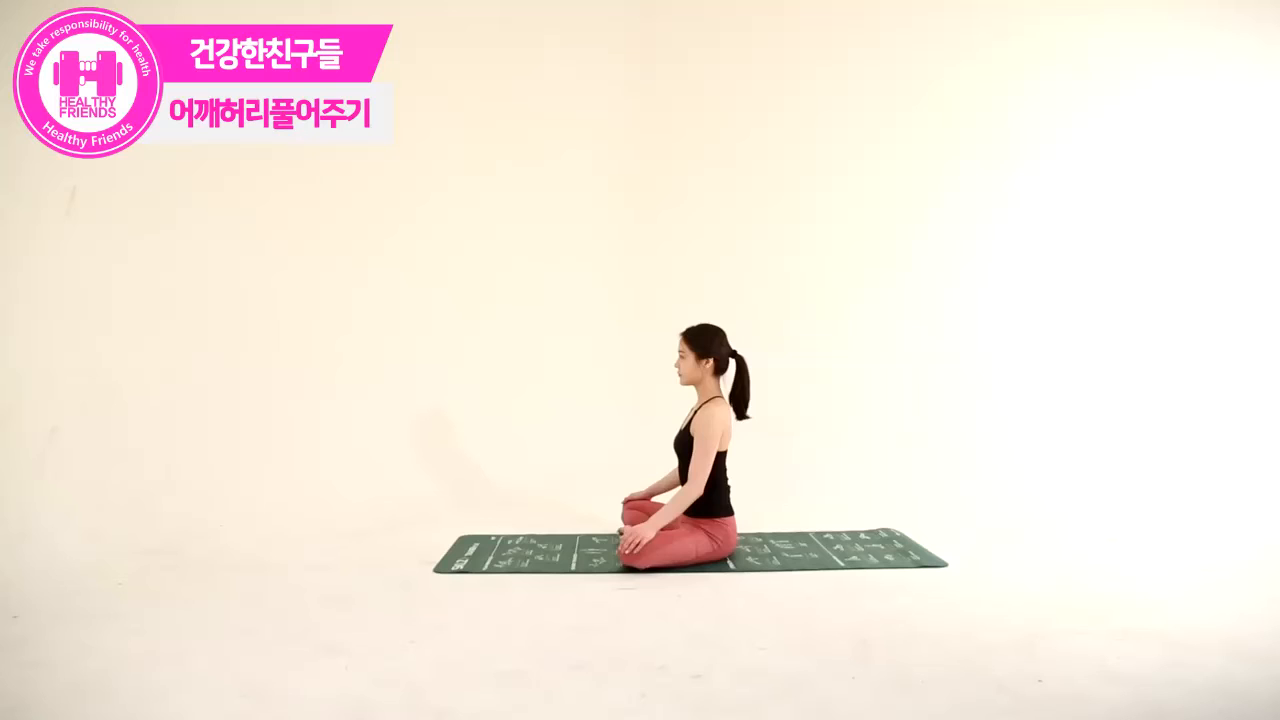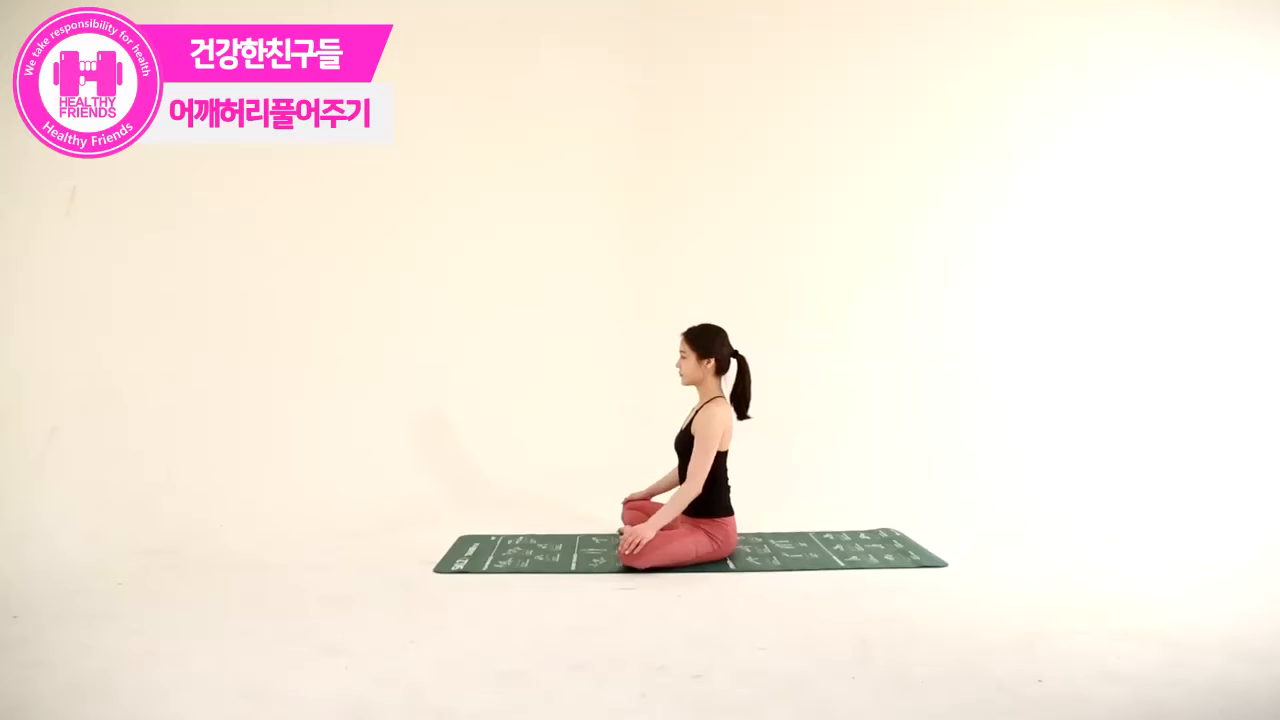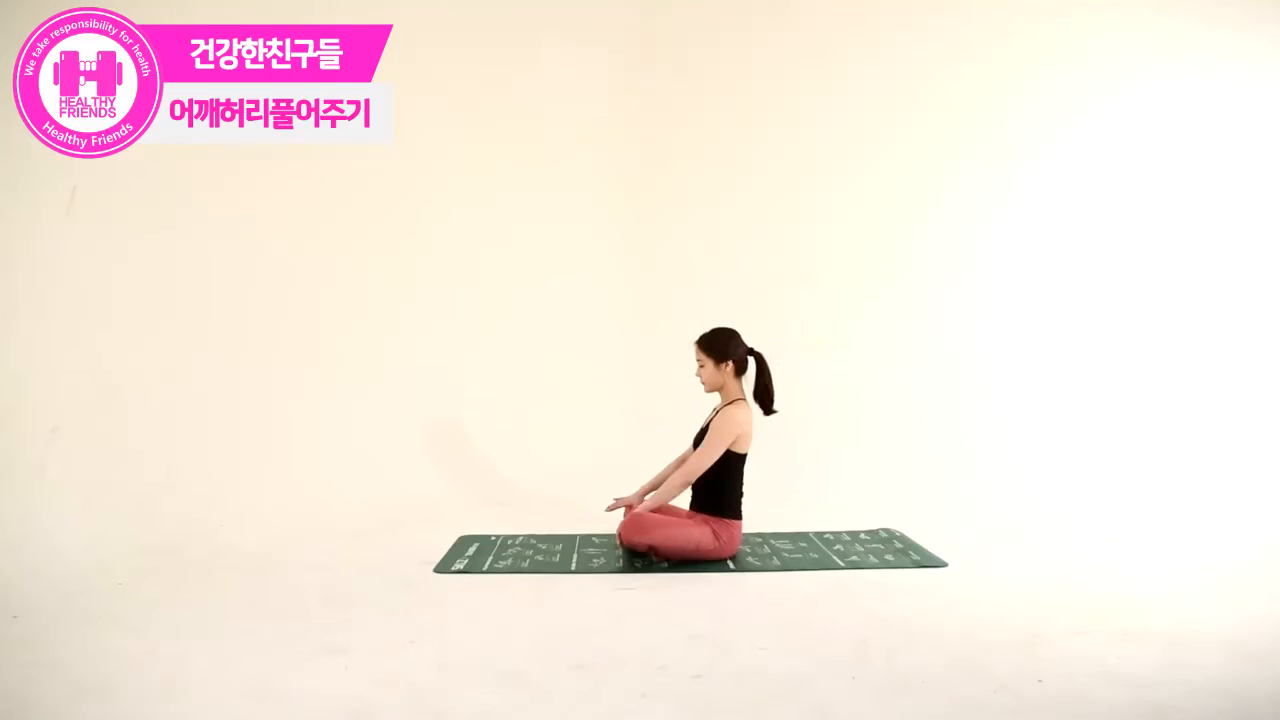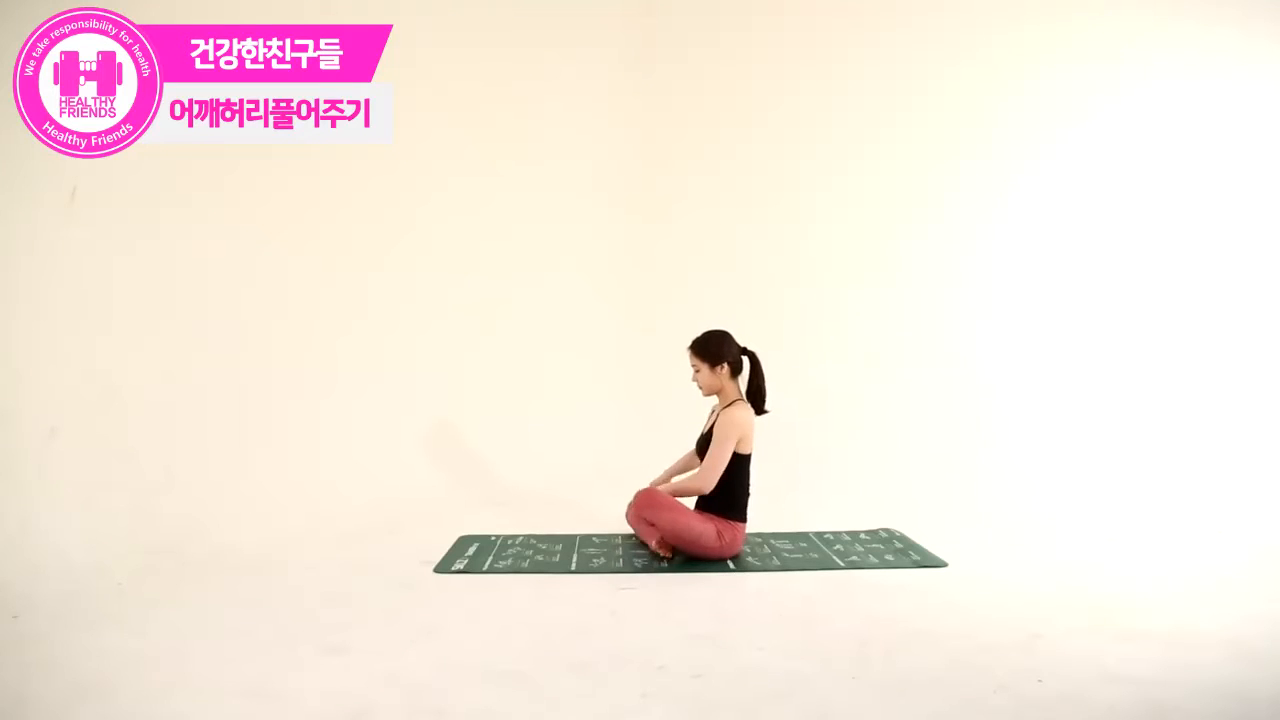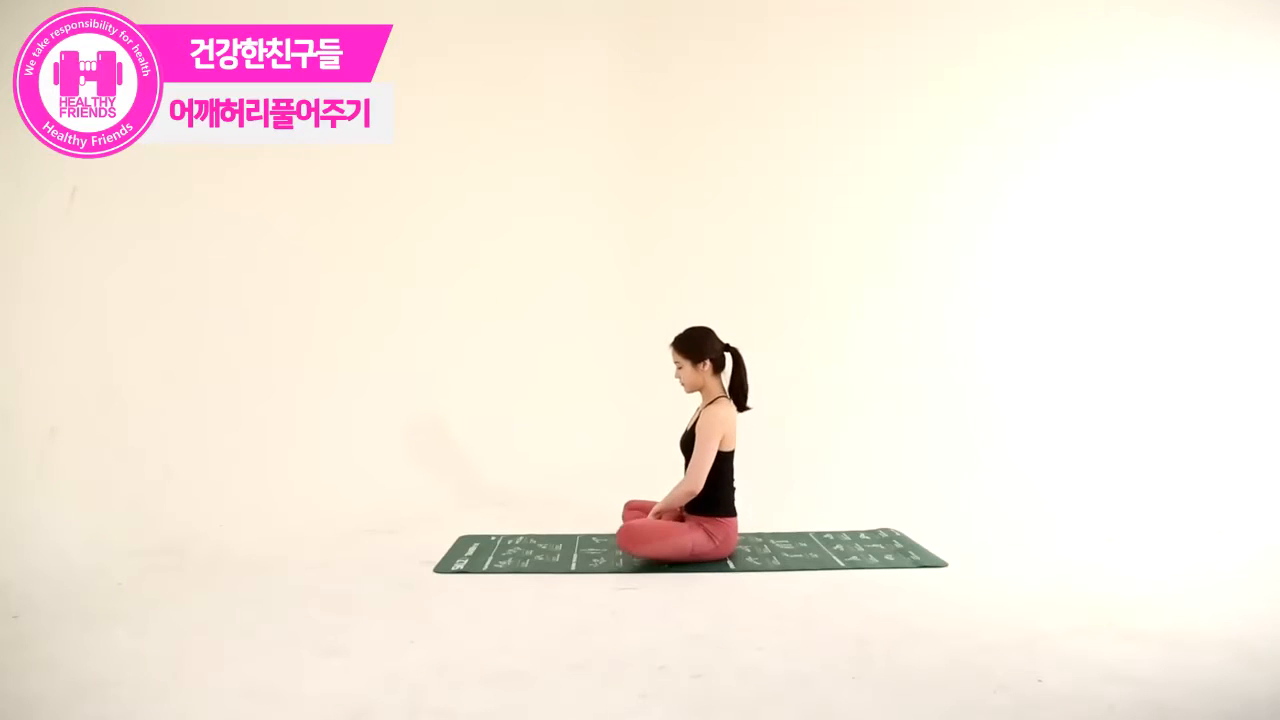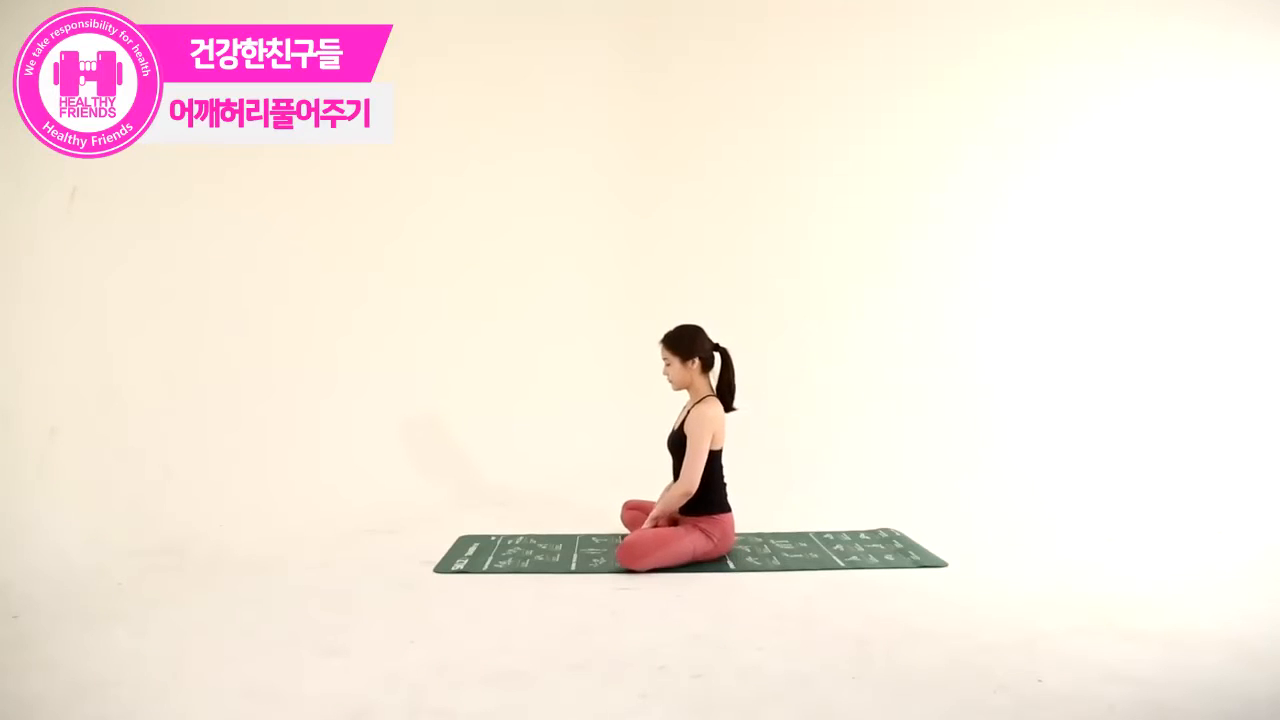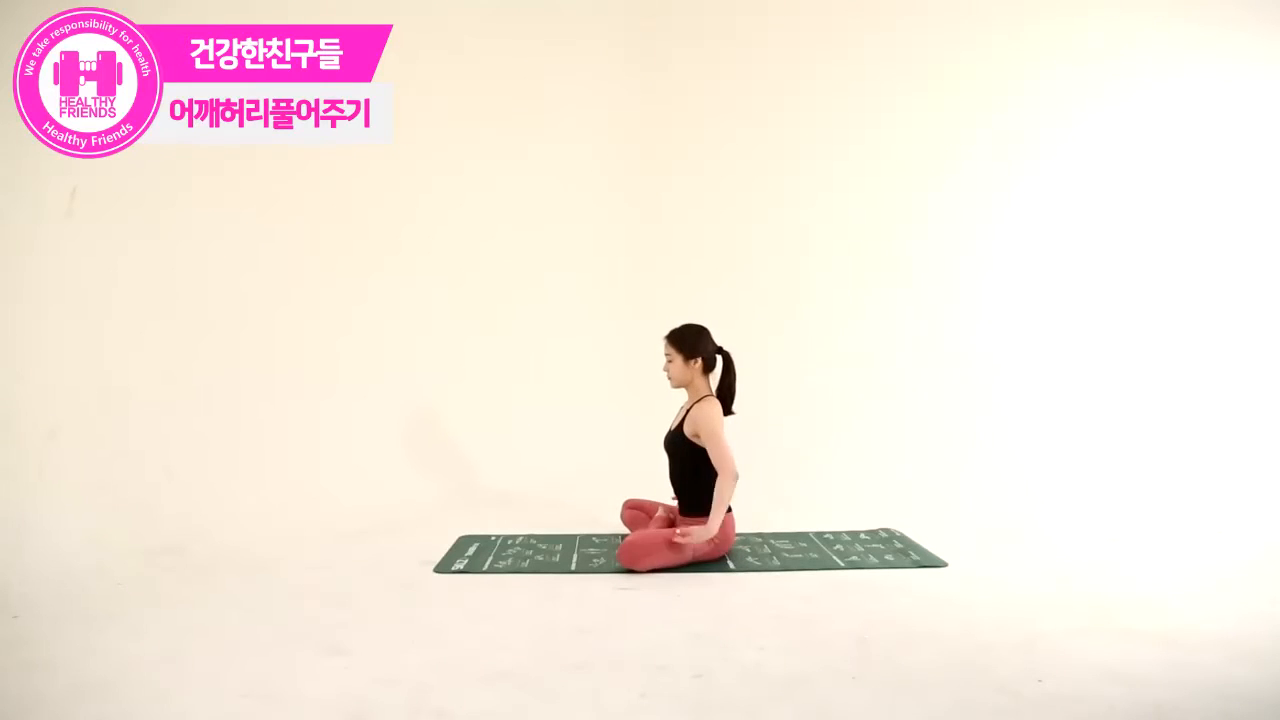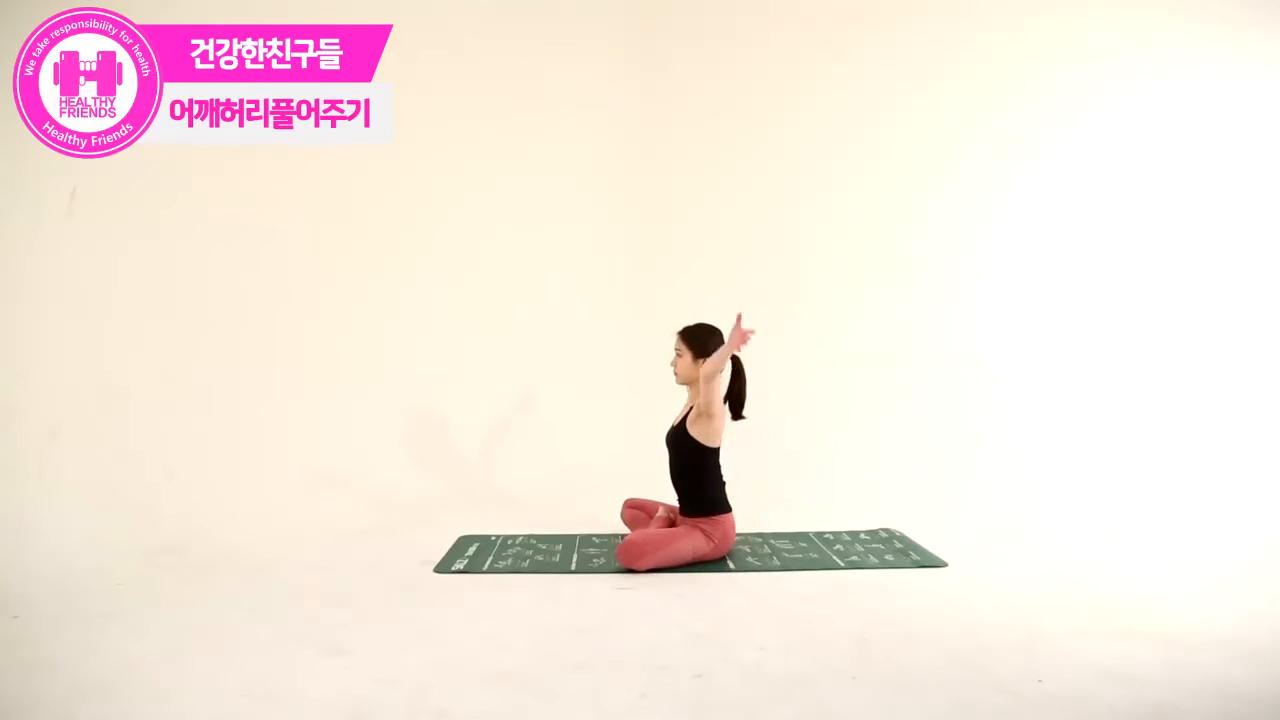
dt=0.5s
person 1, frame 1
left shoulder: (713, 413)
right shoulder: (704, 408)
left elbow: (696, 485)
left wrist: (652, 526)
right wrist: (648, 492)
left hip: (713, 531)
right hip: (695, 520)
left knee: (631, 552)
right knee: (632, 509)
person 1, frame 2
left shoulder: (714, 413)
right shoulder: (705, 407)
left elbow: (694, 484)
left wrist: (652, 526)
right wrist: (648, 492)
left hip: (712, 530)
right hip: (694, 520)
left knee: (631, 552)
right knee: (632, 509)
person 1, frame 3
left shoulder: (734, 416)
right shoulder: (724, 410)
left elbow: (688, 476)
right elbow: (685, 459)
left wrist: (642, 510)
right wrist: (641, 494)
left hip: (719, 532)
right hip: (704, 522)
left knee: (632, 528)
right knee: (636, 512)
person 1, frame 4
left shoulder: (735, 416)
right shoulder: (721, 411)
left elbow: (704, 483)
right elbow: (698, 455)
left wrist: (660, 489)
right wrist: (658, 481)
left hip: (722, 533)
right hip: (708, 523)
left knee: (645, 501)
right knee: (636, 509)
person 1, frame 5
left shoulder: (716, 414)
right shoulder: (710, 408)
left elbow: (693, 485)
left wrist: (659, 508)
right wrist: (665, 508)
left hip: (714, 530)
right hip: (697, 518)
left knee: (629, 537)
right knee: (632, 509)
person 1, frame 6
left shoulder: (705, 413)
right shoulder: (695, 406)
left elbow: (688, 485)
left wrist: (655, 515)
right wrist: (660, 508)
left hip: (710, 528)
right hip: (692, 517)
left knee: (629, 552)
right knee: (630, 509)
person 1, frame 7
left shoulder: (705, 411)
right shoulder: (692, 406)
left elbow: (729, 472)
left wrist: (712, 528)
left hip: (705, 524)
right hip: (691, 517)
left knee: (630, 553)
right knee: (630, 508)
person 1, frame 8
left shoulder: (710, 407)
right shoulder: (697, 402)
left elbow: (709, 374)
right elbow: (703, 375)
left wrist: (728, 346)
left hip: (711, 528)
right hip: (691, 517)
left knee: (629, 553)
right knee: (631, 508)
